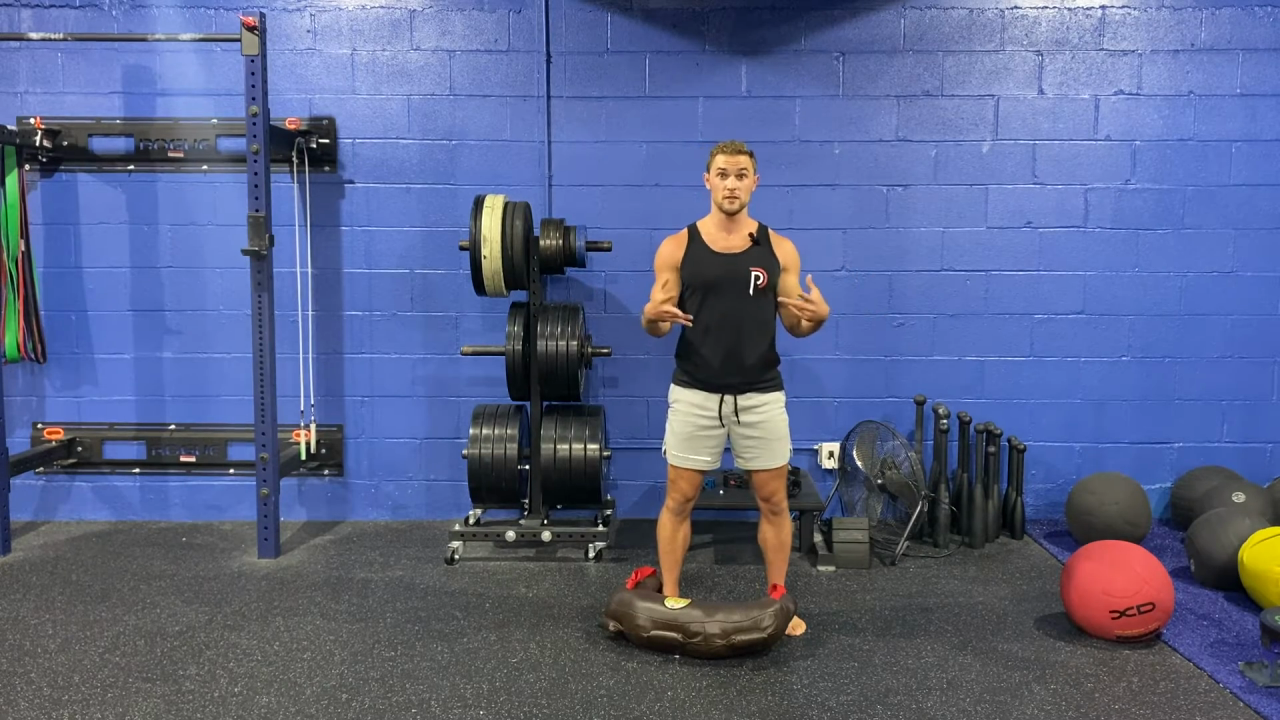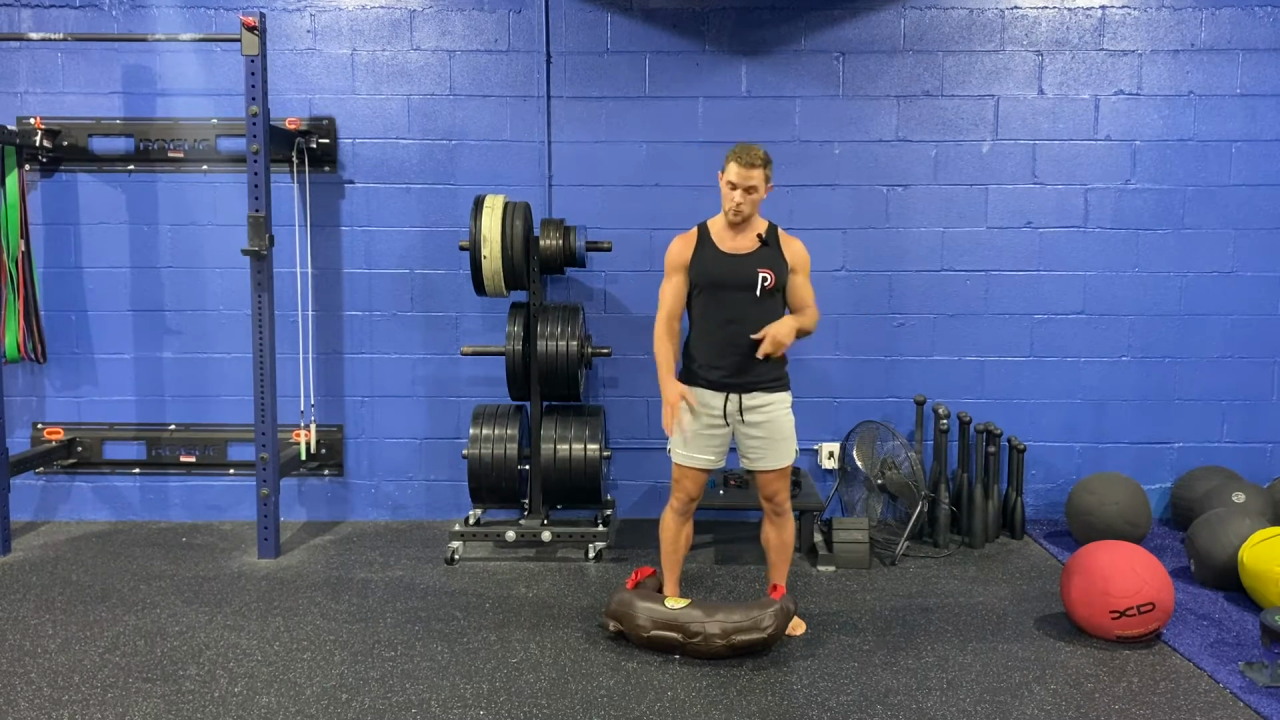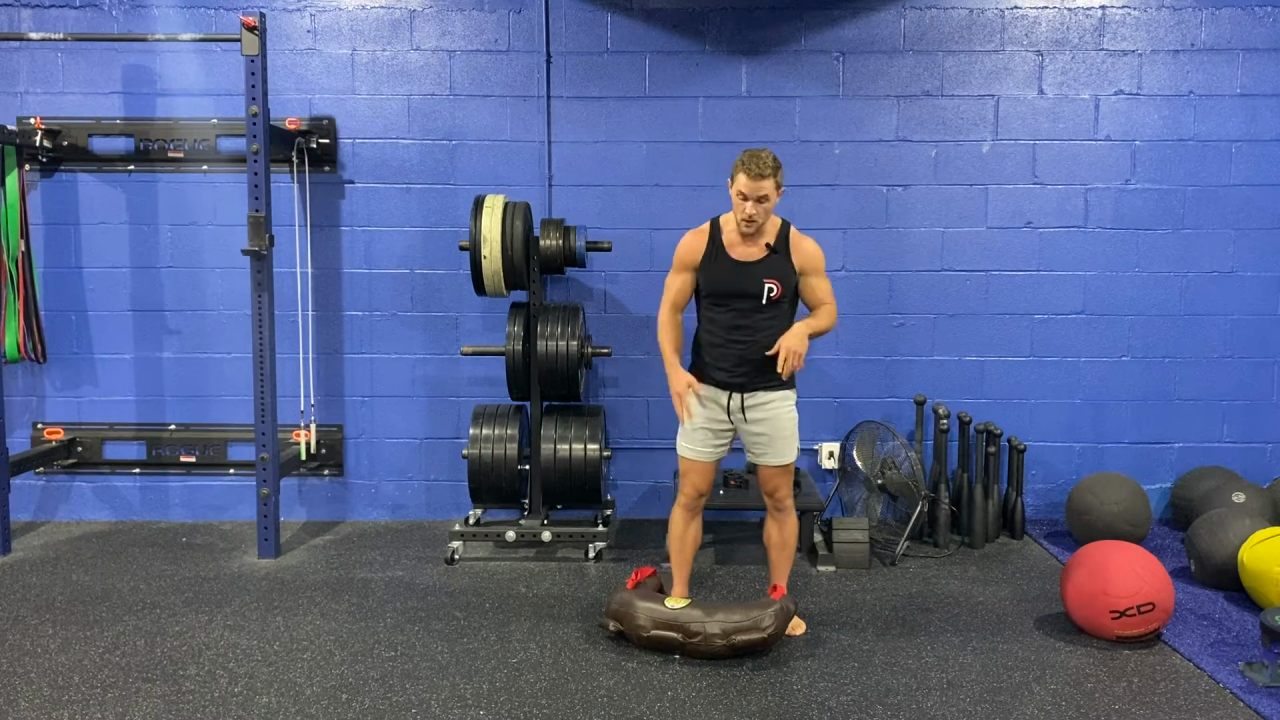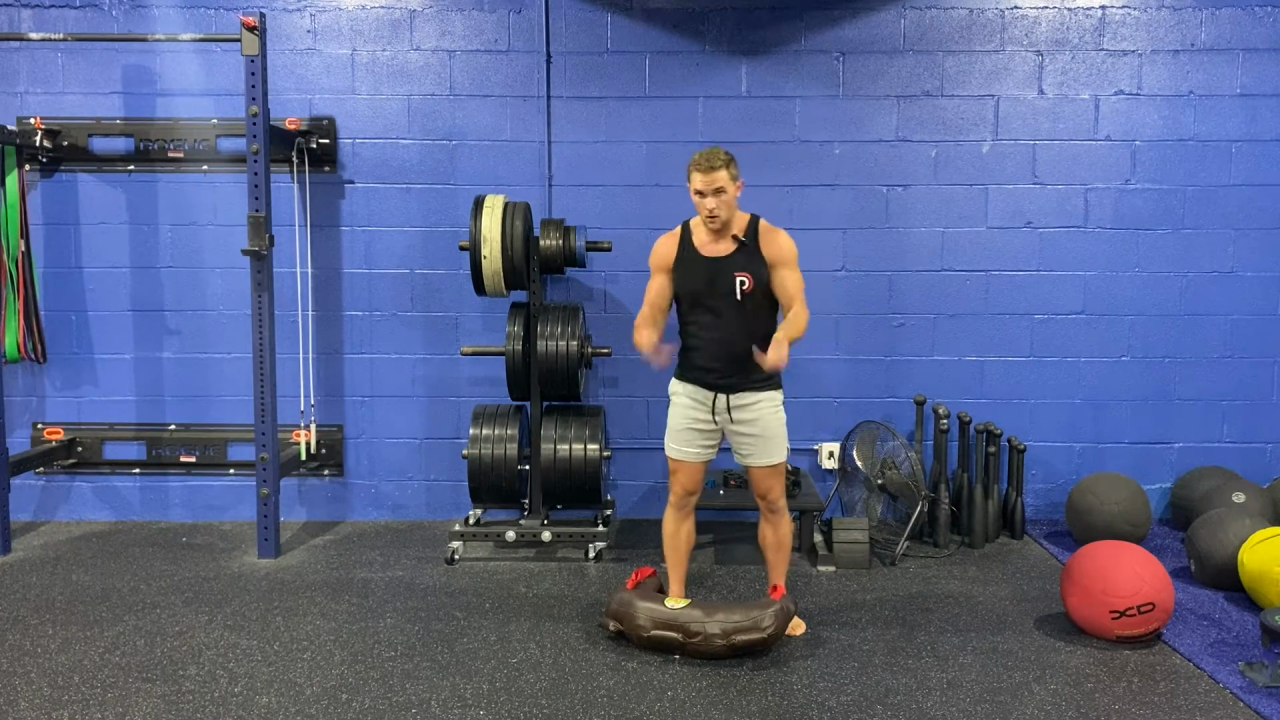
dt=0.4s
person 1, frame 1
left shoulder: (779, 248)
right shoulder: (676, 247)
left elbow: (794, 324)
right elbow: (658, 321)
left wrist: (816, 315)
right wrist: (652, 316)
left hip: (761, 395)
right hip: (694, 394)
left knee: (774, 501)
right knee: (679, 499)
right ankle: (669, 600)
person 1, frame 2
left shoulder: (789, 249)
right shoulder: (687, 245)
left elbow: (809, 314)
right elbow: (668, 320)
left wrist: (789, 326)
right wrist: (668, 381)
left hip: (768, 396)
right hip: (701, 395)
left knee: (777, 502)
right knee: (682, 499)
right ankle: (669, 599)
person 1, frame 3
left shoulder: (800, 249)
right shoulder: (697, 243)
left elbow: (827, 310)
right elbow: (670, 310)
left wrist: (802, 330)
right wrist: (674, 369)
left hip: (771, 392)
right hip: (707, 390)
left knee: (779, 499)
right knee: (690, 496)
left ankle: (779, 600)
right ankle: (677, 597)
person 1, frame 4
left shoulder: (772, 241)
right shoulder: (669, 247)
left elbow: (796, 309)
right elbow: (653, 310)
left wrist: (782, 342)
right wrist: (646, 337)
left hip: (756, 393)
right hip: (692, 390)
left knee: (772, 500)
right knee: (682, 497)
left ankle: (778, 599)
right ankle: (675, 599)
